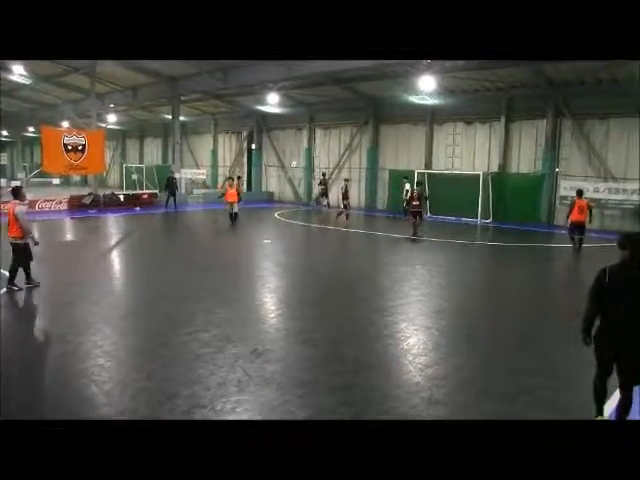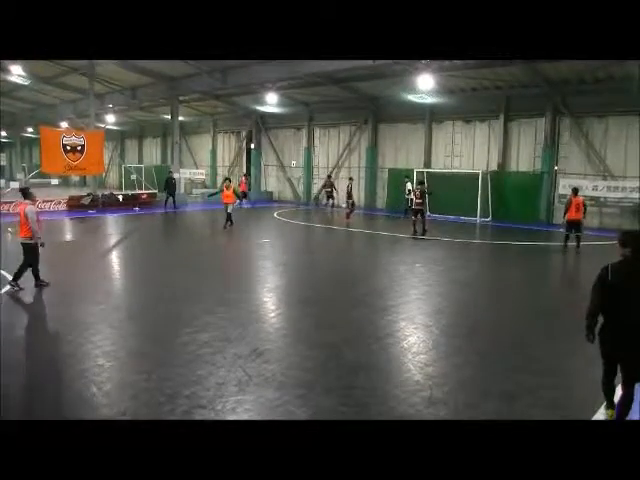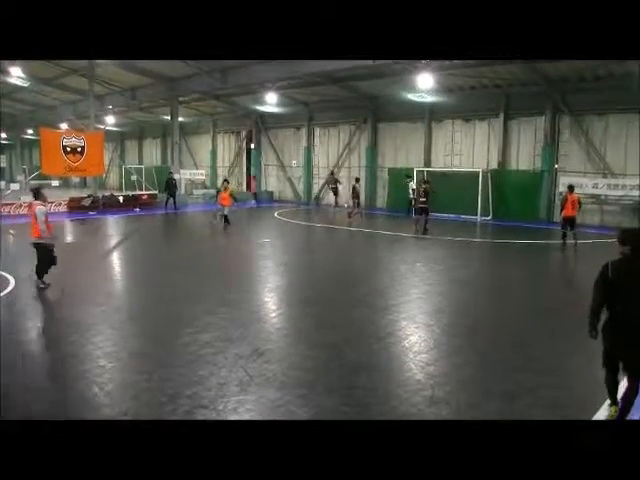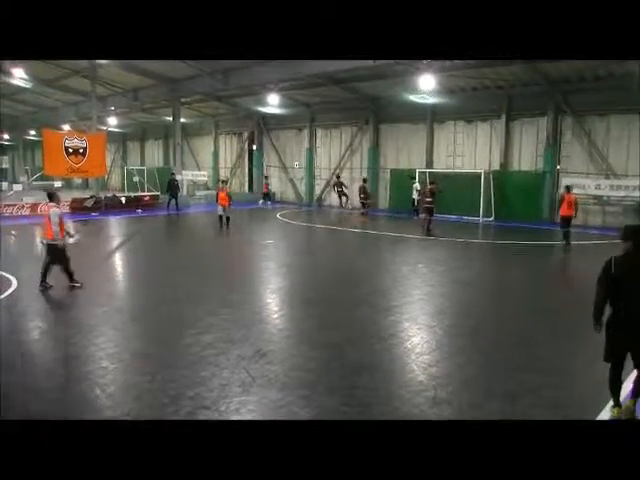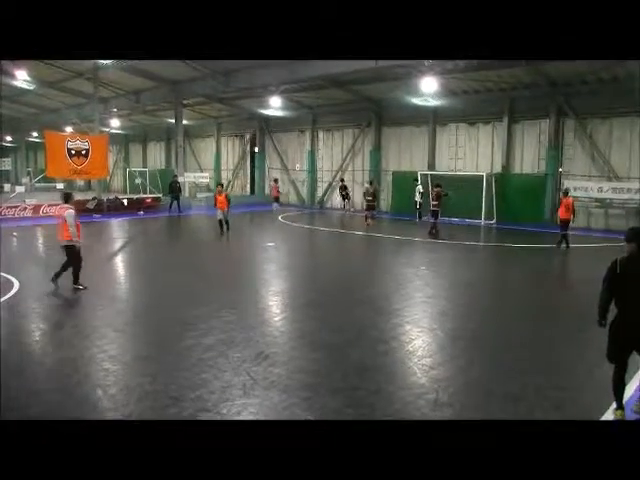
dt=0.2s
person 1, frame 1
left shoulder: (607, 274)
left elbow: (593, 305)
left wrist: (586, 330)
left hip: (607, 336)
left knee: (601, 376)
left ankle: (599, 415)
person 1, frame 2
left shoulder: (609, 271)
left elbow: (596, 302)
left wrist: (590, 327)
left hip: (611, 332)
left knee: (608, 373)
left ankle: (610, 409)
right ankle: (618, 417)
person 1, frame 3
left shoulder: (609, 269)
left elbow: (598, 299)
left wrist: (593, 324)
left hip: (615, 328)
left knee: (611, 370)
left ankle: (614, 406)
right ankle: (620, 415)
person 1, frame 4
left shoulder: (613, 264)
left elbow: (601, 294)
left wrist: (597, 317)
left hip: (619, 322)
left knee: (616, 367)
left ankle: (617, 406)
person 1, frame 5
left shoulder: (618, 265)
left elbow: (606, 293)
left wrist: (602, 315)
left hip: (624, 322)
left knee: (620, 367)
left ankle: (619, 409)
